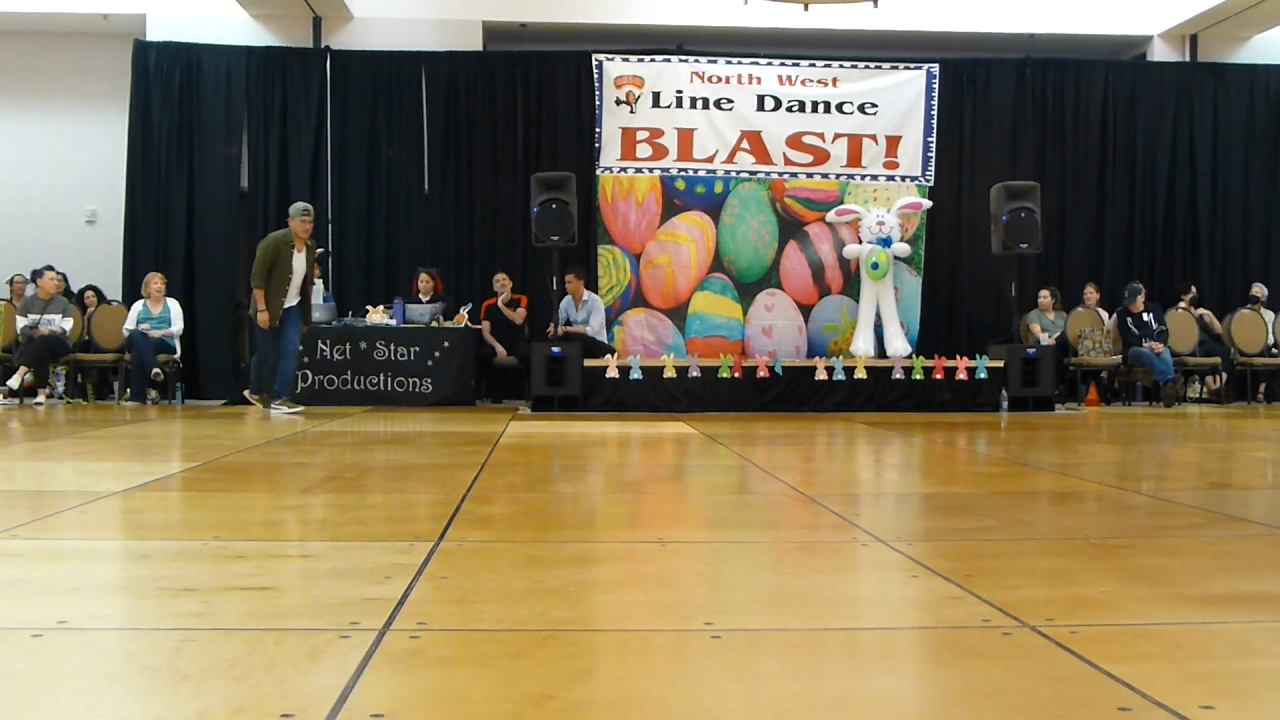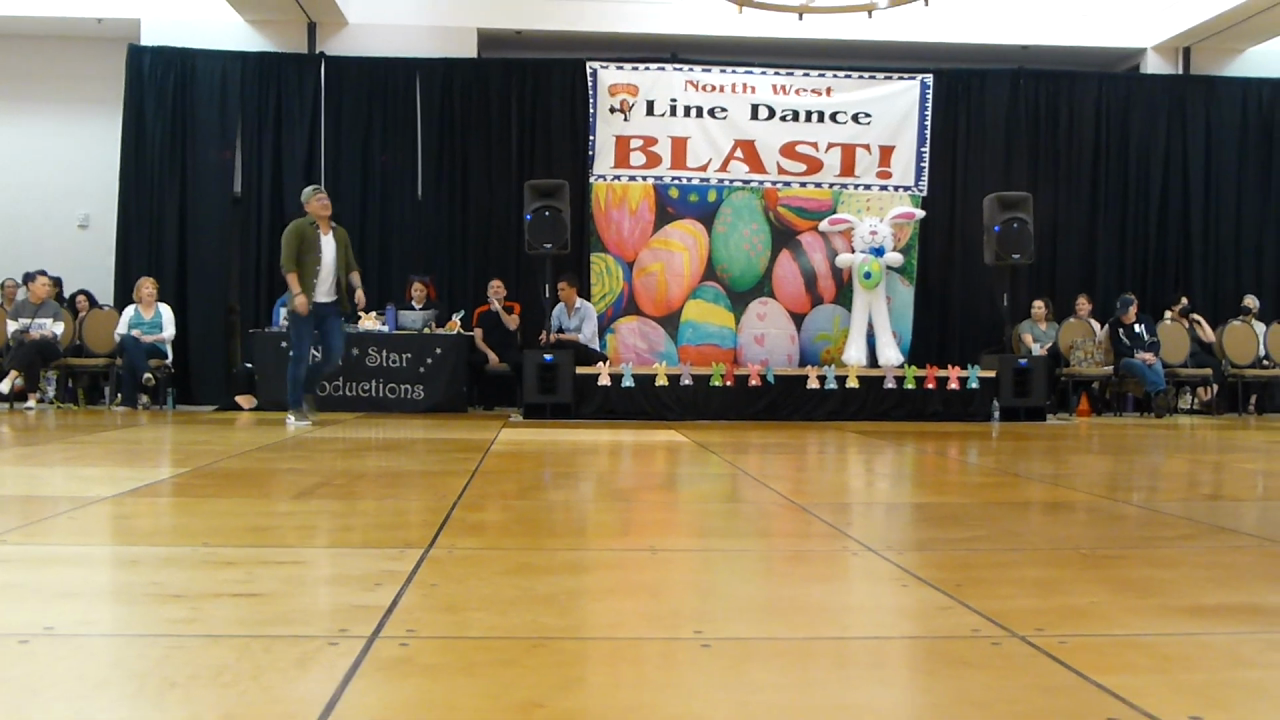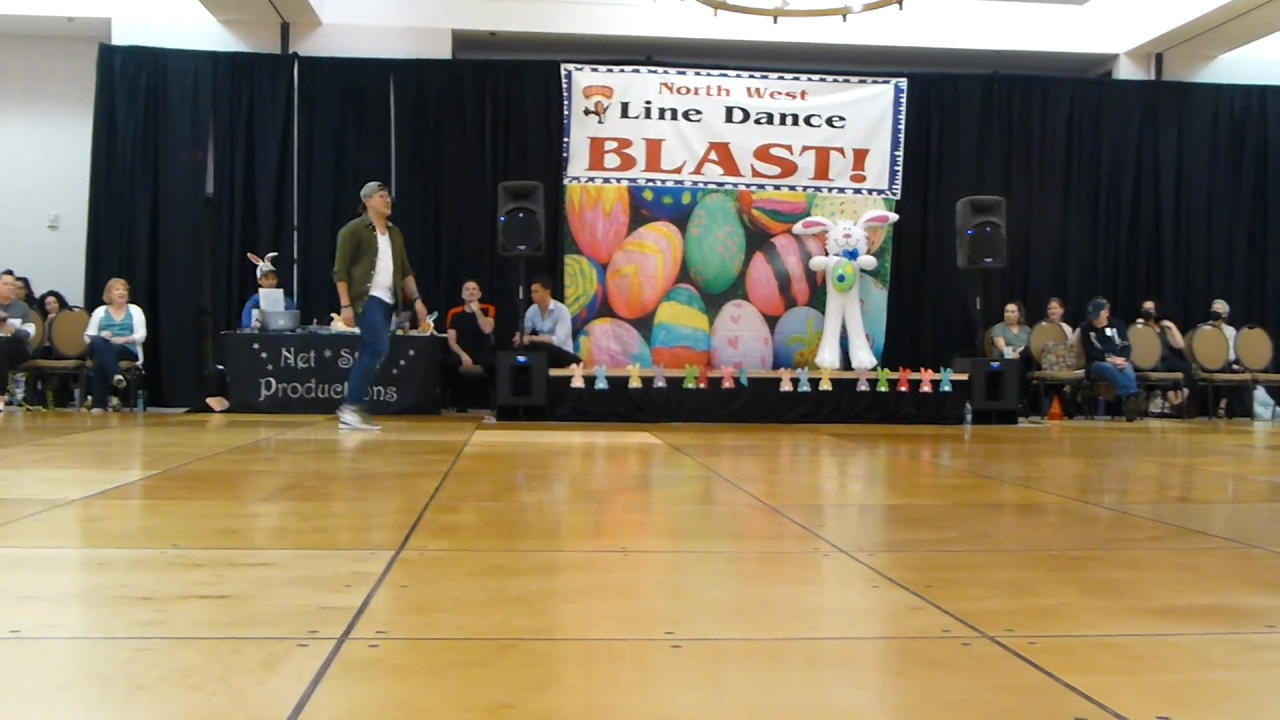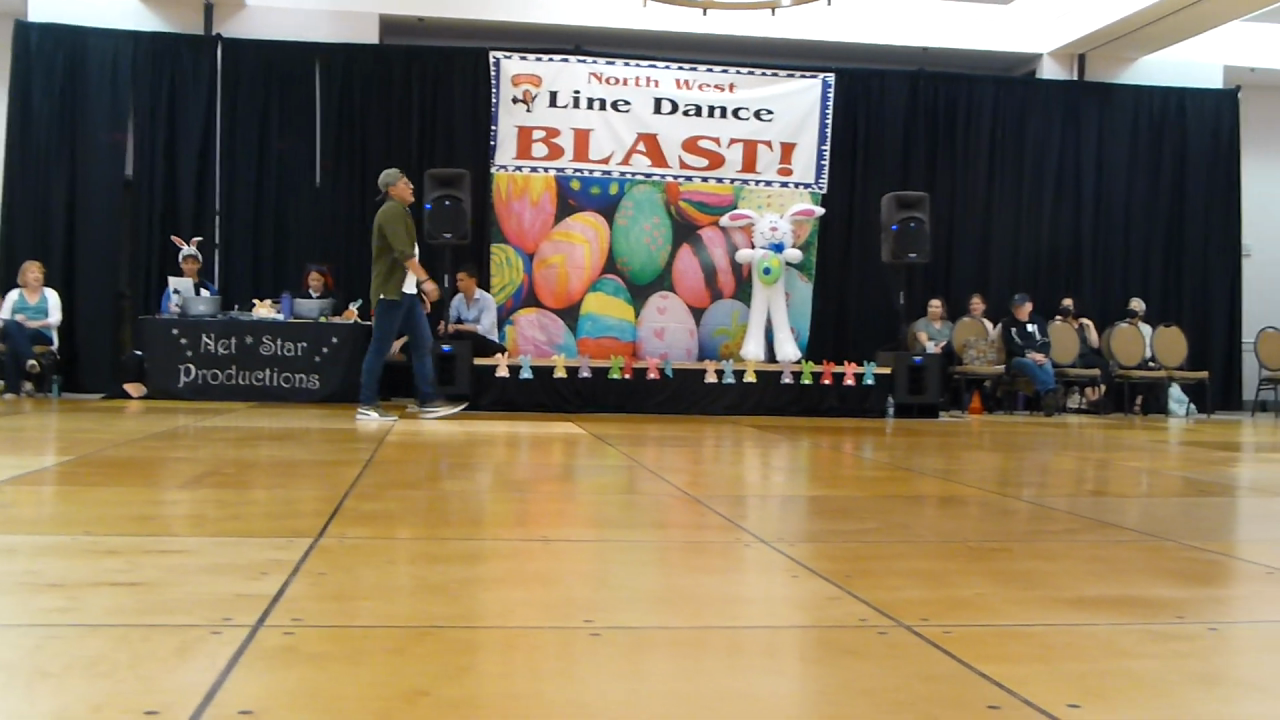
dt=0.7s
person 1, frame 1
left shoulder: (311, 247)
right shoulder: (274, 242)
left elbow: (308, 281)
right elbow: (257, 277)
left wrist: (306, 314)
right wrist: (261, 309)
left hip: (293, 307)
right hip: (269, 307)
left knee: (290, 351)
right knee: (267, 353)
left ankle: (280, 399)
right ankle: (256, 391)
person 1, frame 2
left shoulder: (340, 233)
right shoulder: (297, 229)
left elbow: (350, 266)
right elbow: (288, 264)
left wrist: (358, 287)
right wrist: (297, 293)
left hip: (331, 304)
right hip: (305, 304)
left knee: (335, 353)
right knee: (301, 355)
left ankle: (307, 390)
right ankle: (295, 408)
person 1, frame 3
left shoulder: (394, 233)
right shoulder: (353, 230)
left elbow: (404, 270)
right elbow: (341, 270)
left wrist: (416, 299)
right wrist: (346, 305)
left hip: (385, 301)
right hip: (365, 299)
left knee: (368, 355)
right knee: (377, 350)
left ankle: (353, 413)
right ankle: (352, 404)
person 1, frame 4
left shoulder: (400, 212)
right shoulder: (392, 212)
right elbow: (403, 252)
left wrist: (419, 285)
right wrist: (425, 280)
left hip: (406, 291)
right hip: (391, 292)
left knee: (423, 343)
right knee: (380, 347)
left ankle: (430, 402)
right ankle: (367, 405)
